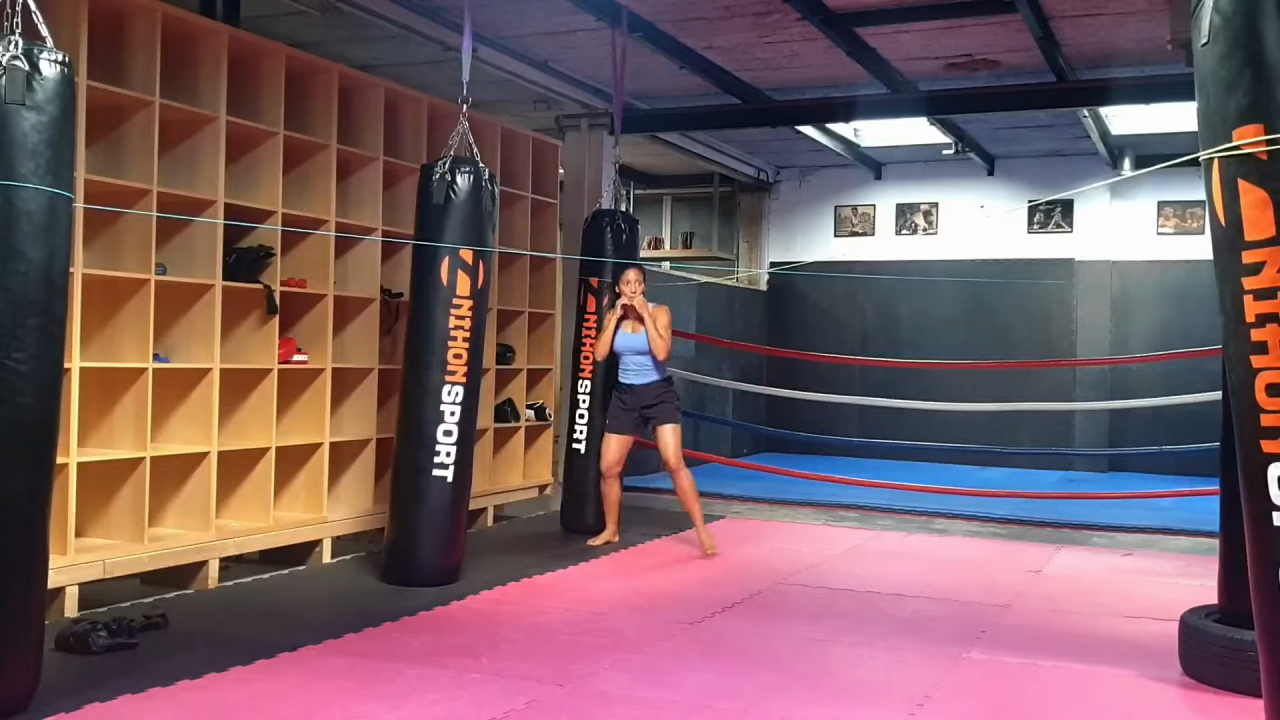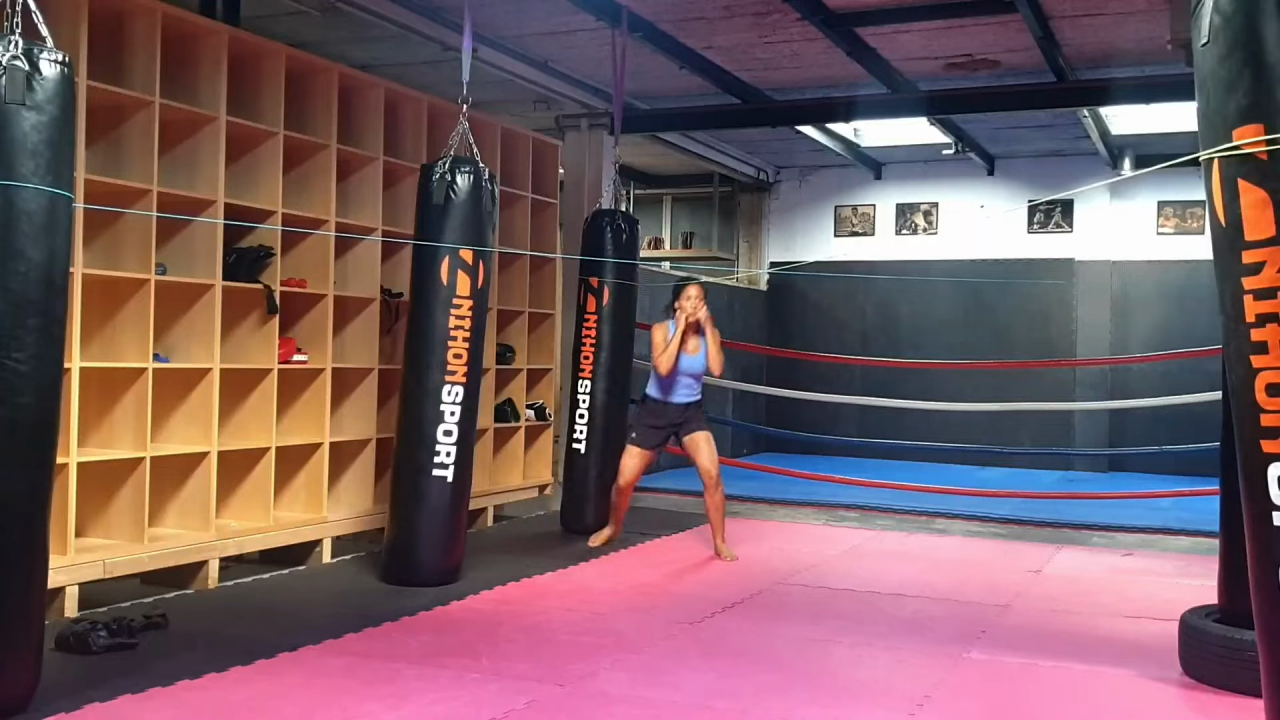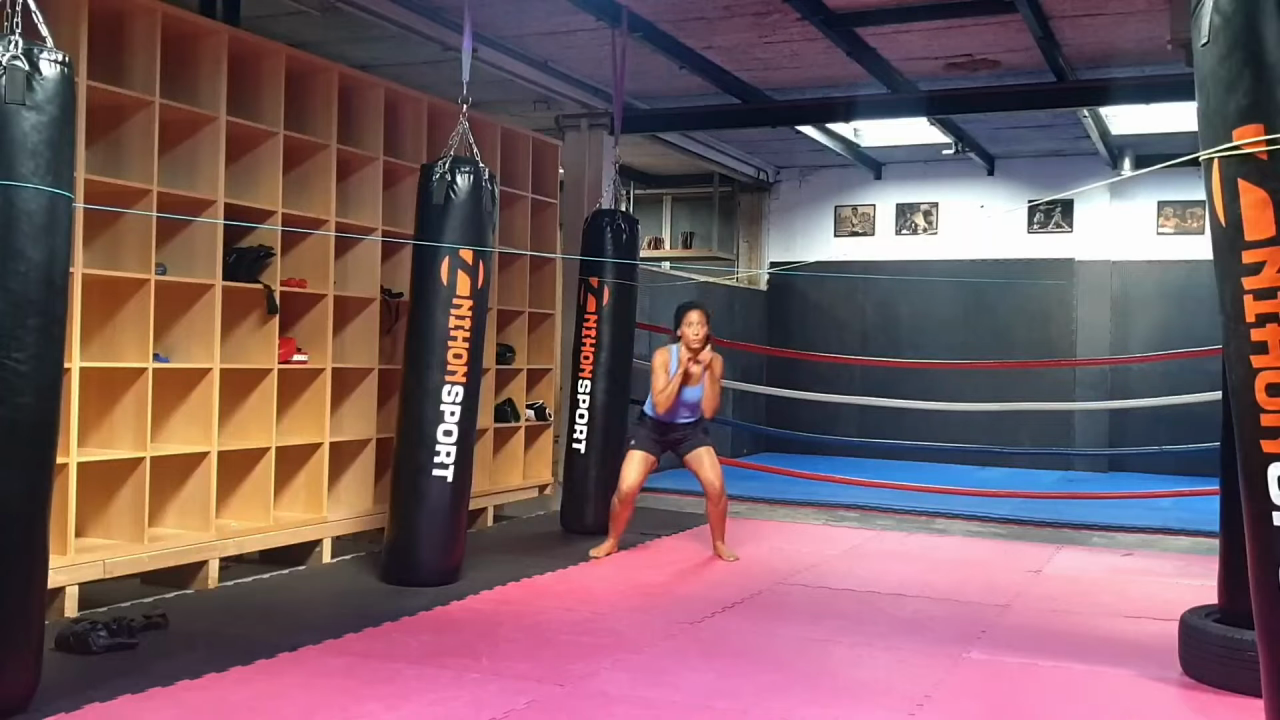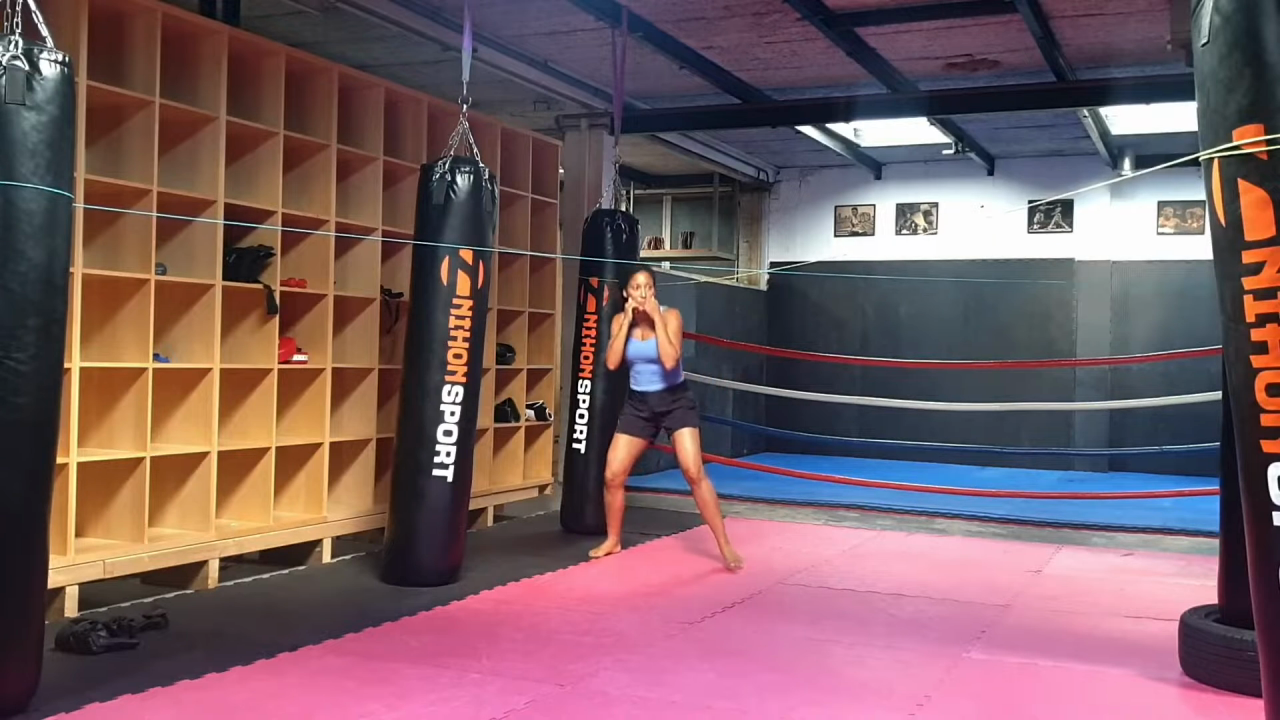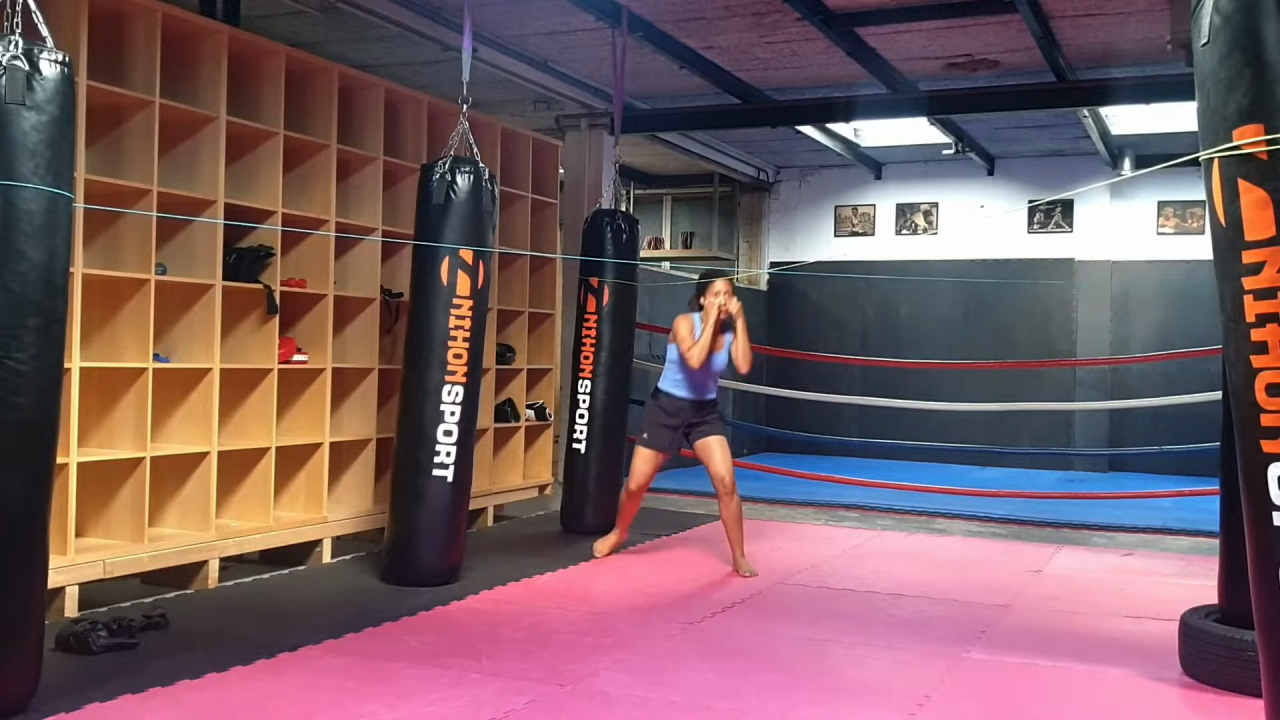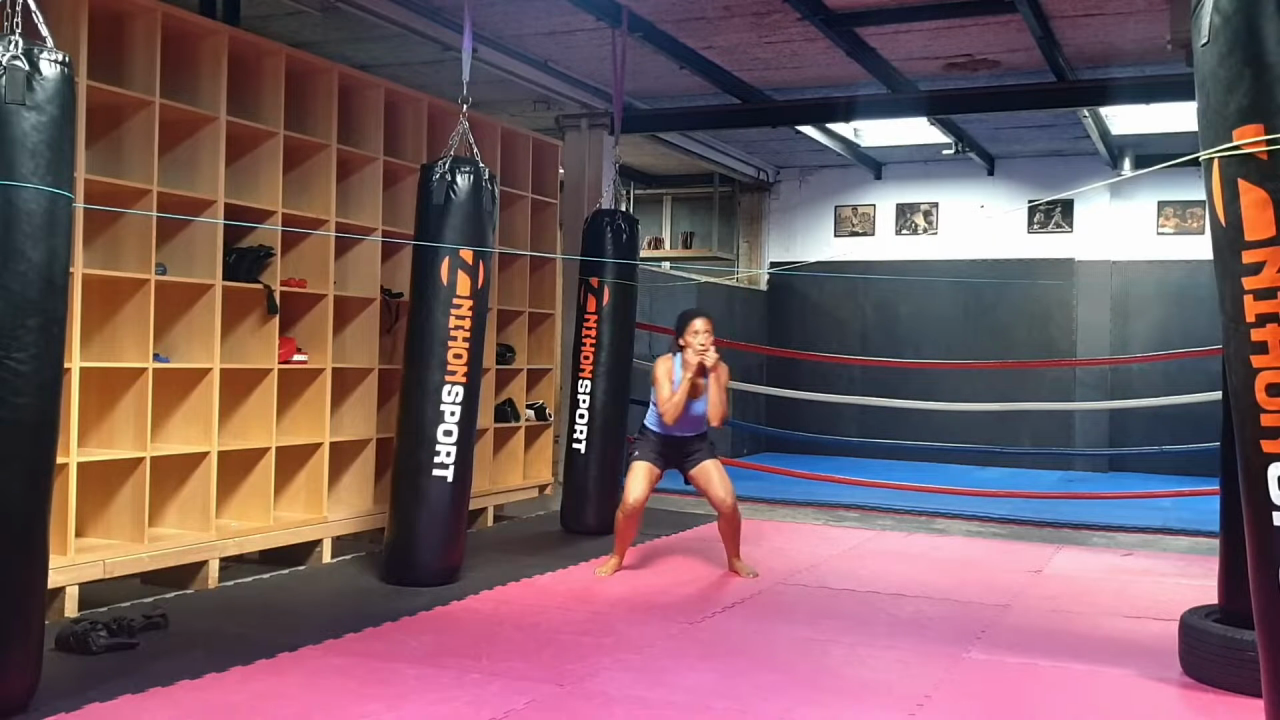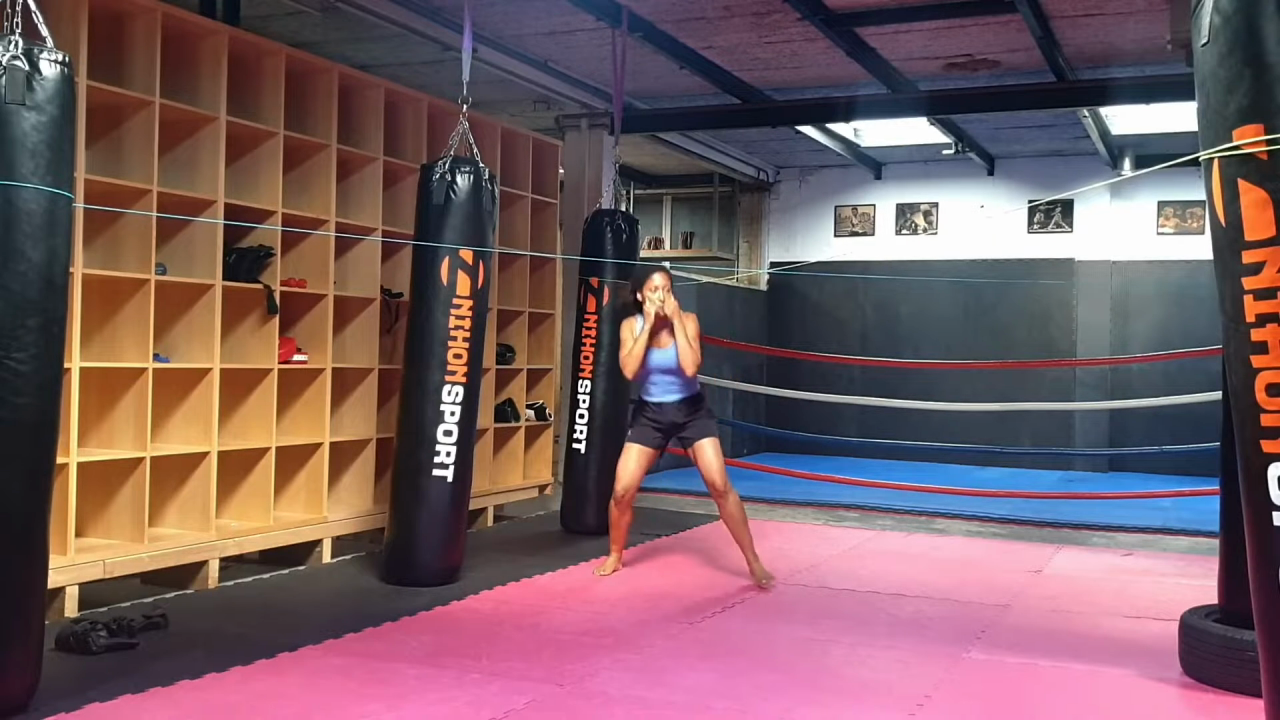
dt=0.5s
person 1, frame 1
left shoulder: (659, 312)
right shoulder: (614, 315)
left elbow: (662, 353)
right elbow: (599, 355)
left wrist: (644, 316)
right wrist: (615, 317)
left hip: (659, 394)
right hip: (624, 397)
left knee: (674, 463)
right knee: (610, 469)
left ankle: (703, 532)
right ankle: (611, 530)
person 1, frame 2
left shoulder: (710, 334)
right shoulder: (662, 329)
left elbow: (717, 370)
right elbow: (663, 368)
left wrist: (708, 328)
right wrist: (678, 333)
left hip: (691, 413)
right hip: (654, 411)
left knee: (711, 474)
right knee: (625, 481)
left ankle: (720, 543)
right ankle: (614, 526)
person 1, frame 3
left shoulder: (714, 361)
right shoulder: (663, 357)
left elbow: (709, 411)
right elbow: (661, 407)
left wrist: (707, 373)
right wrist: (680, 371)
left hip: (690, 430)
right hip: (652, 428)
left knee: (716, 487)
right knee: (626, 489)
left ankle: (719, 544)
right ankle: (612, 541)
person 1, frame 4
left shoulder: (670, 316)
right shoulder: (620, 320)
left elbow: (670, 362)
right elbow: (612, 363)
left wrist: (656, 318)
right wrist: (627, 320)
left hip: (675, 400)
right hip: (638, 403)
left knee: (694, 471)
right knee: (613, 475)
left ankle: (725, 546)
right ankle: (613, 540)
person 1, frame 5
left shoulder: (730, 330)
right shoulder: (685, 322)
left elbow: (745, 366)
right elbow: (694, 360)
left wrist: (740, 322)
right wrist: (711, 321)
left hip: (705, 411)
right hip: (666, 407)
left knee: (726, 482)
right knee: (636, 486)
left ankle: (739, 558)
right ankle: (618, 534)
person 1, frame 6
left shoulder: (718, 368)
right shoulder: (665, 365)
left elbow: (716, 420)
right elbow: (669, 416)
left wrist: (713, 374)
right wrist: (689, 373)
left hip: (695, 445)
right hip: (655, 441)
left knee: (727, 503)
right knee: (632, 502)
left ankle: (734, 560)
right ankle: (616, 557)
person 1, frame 7
left shoulder: (687, 320)
right shoulder: (630, 327)
left elbow: (691, 368)
right elbow: (629, 370)
left wrist: (674, 324)
right wrist: (648, 325)
left hip: (691, 411)
right hip: (650, 414)
left knee: (720, 486)
right knee: (623, 490)
left ankle: (754, 563)
right ankle: (616, 556)
